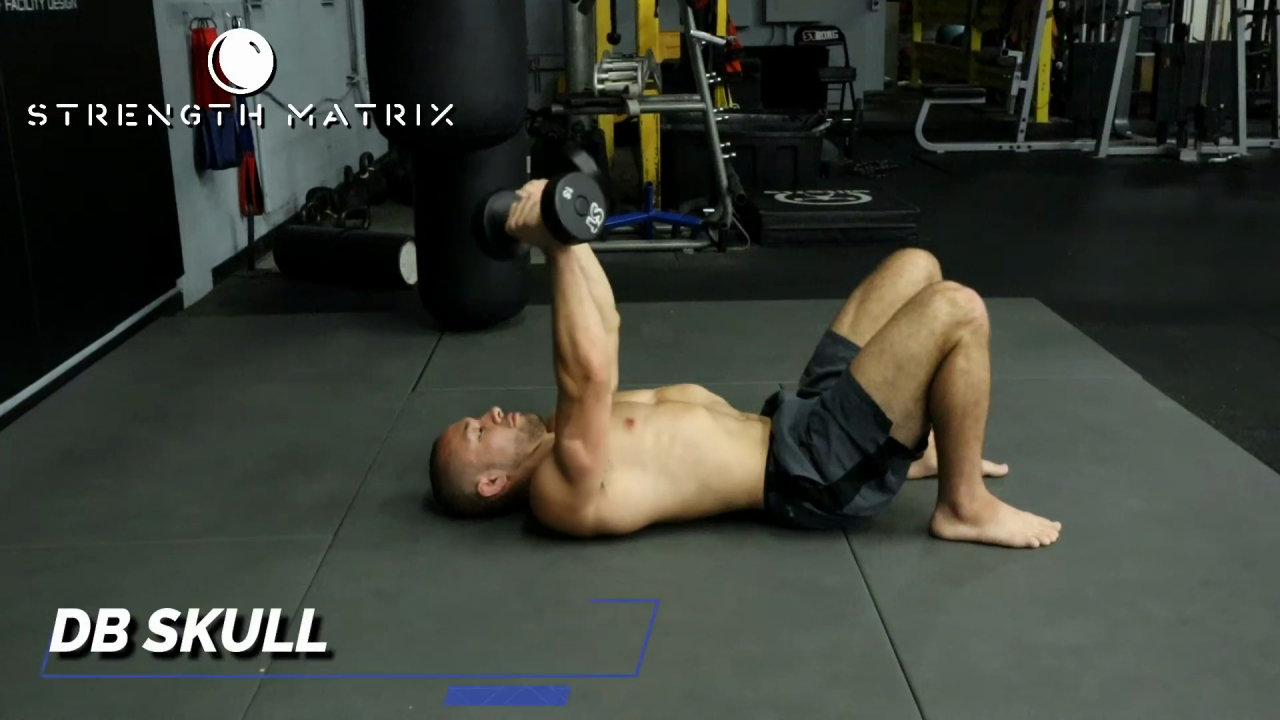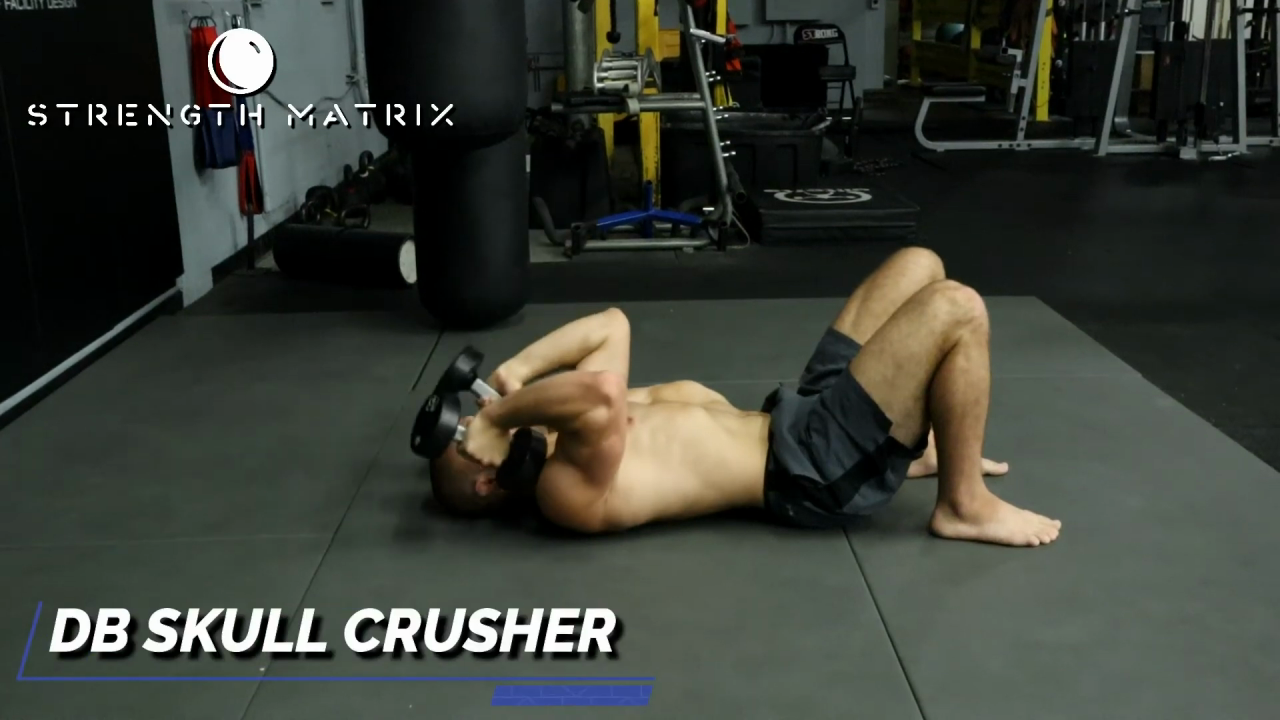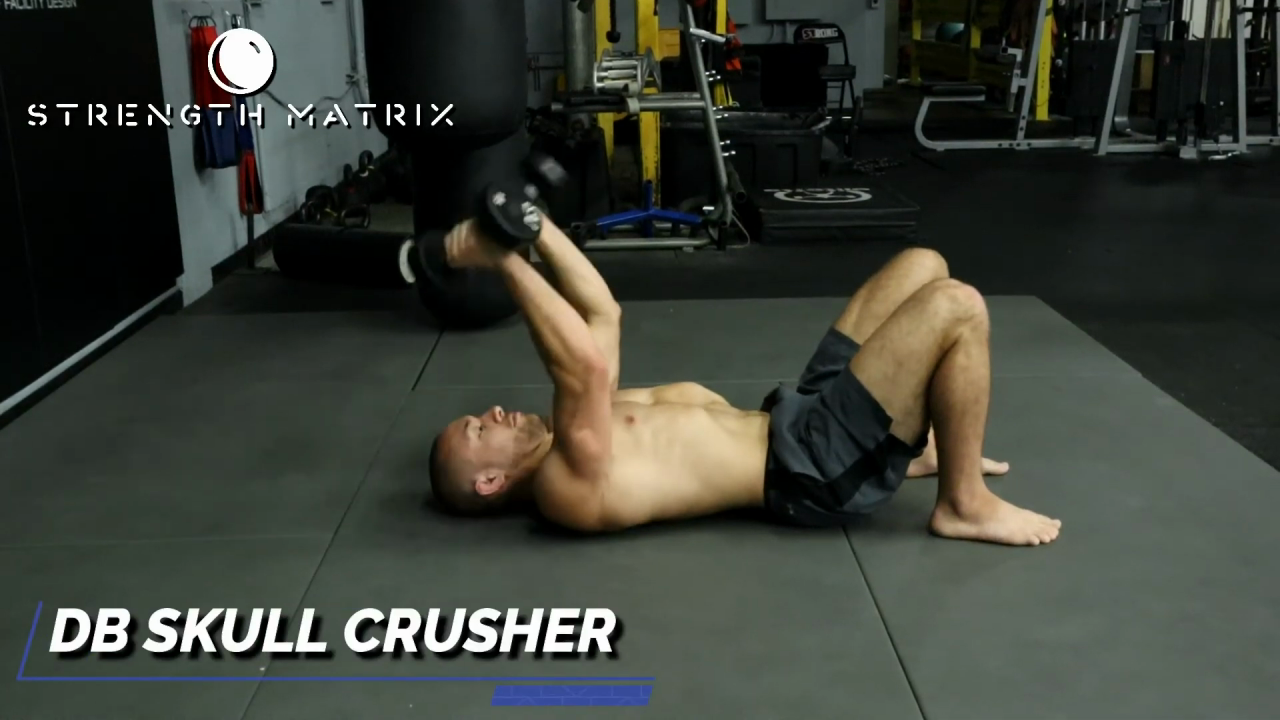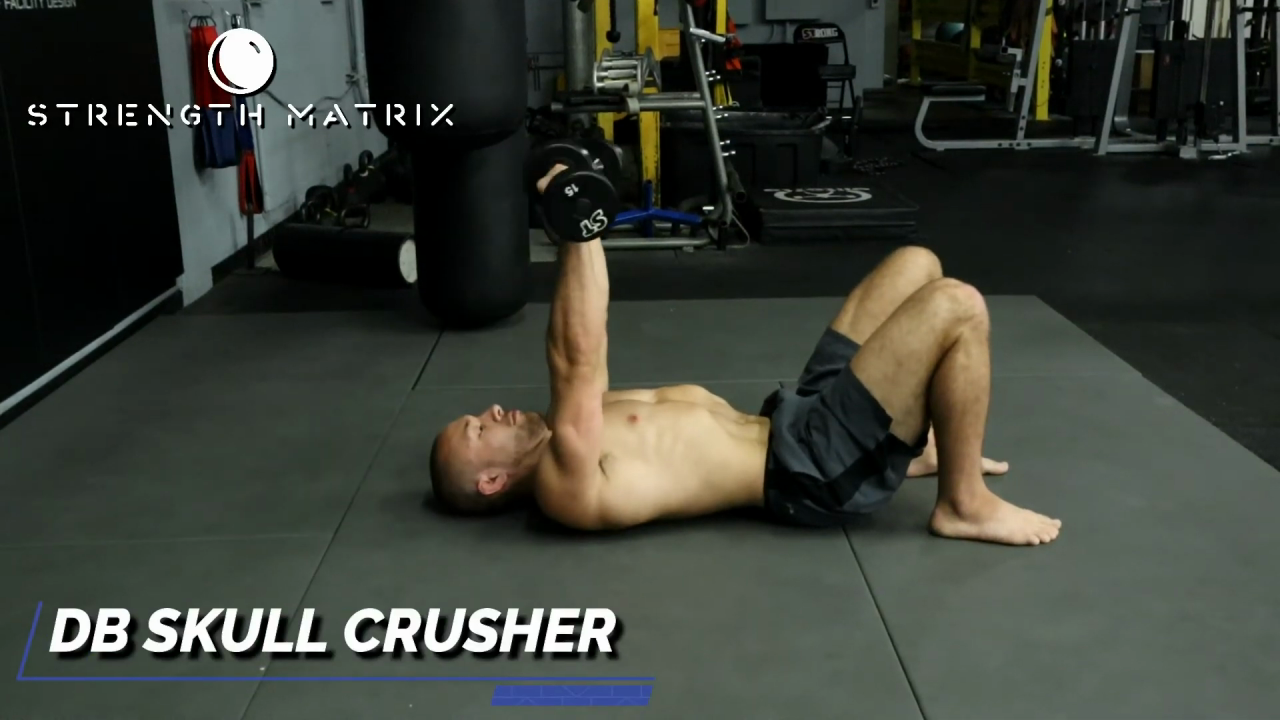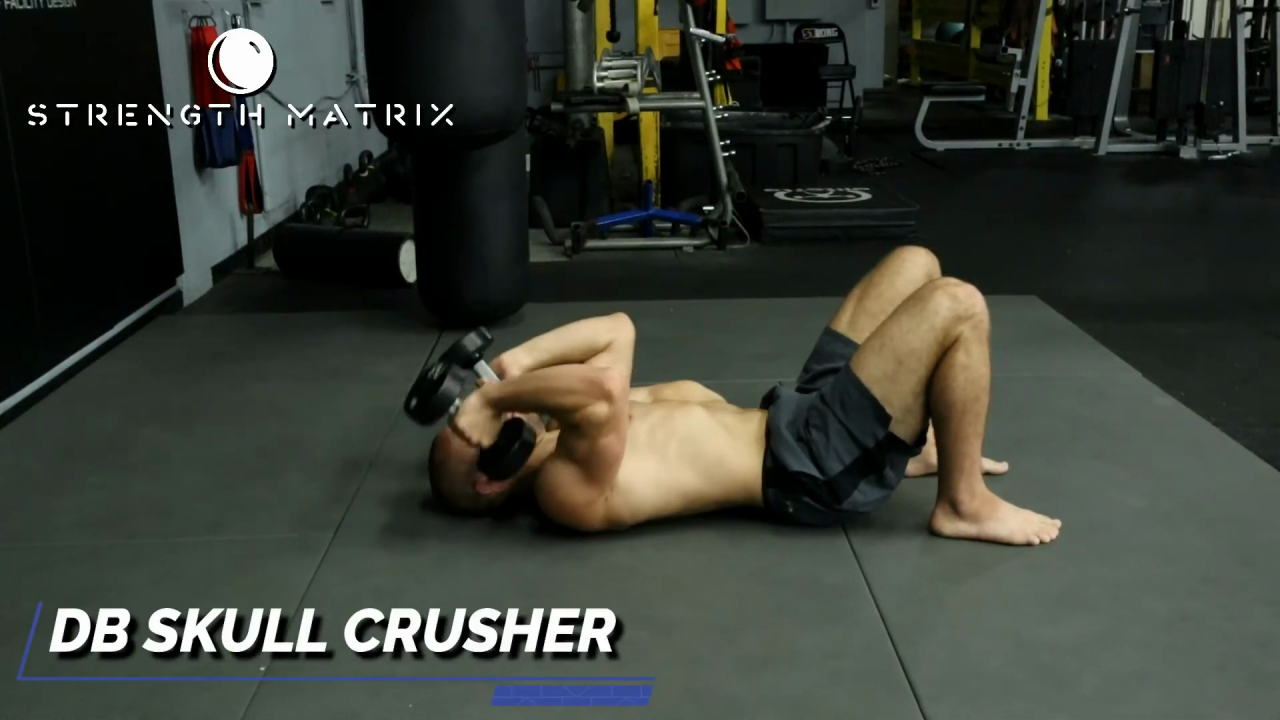
dt=1s
person 1, frame 1
left shoulder: (557, 441)
right shoulder: (561, 494)
left elbow: (600, 334)
right elbow: (590, 375)
left wrist: (562, 235)
right wrist: (557, 248)
left hip: (796, 420)
right hip: (819, 469)
left knee: (916, 266)
right knee: (956, 309)
left ankle: (919, 447)
right ankle: (964, 507)
person 1, frame 2
left shoulder: (562, 441)
right shoulder: (569, 491)
left elbow: (612, 327)
right elbow: (601, 389)
left wrist: (515, 370)
right wrist: (500, 414)
left hip: (797, 417)
right hip: (818, 469)
left knee: (919, 264)
right knee: (956, 309)
left ankle: (921, 446)
right ankle: (964, 506)
person 1, frame 3
left shoulder: (565, 438)
right shoulder: (566, 489)
left elbow: (604, 315)
right elbow: (588, 366)
left wrist: (534, 229)
right wrist: (505, 261)
left hip: (796, 416)
right hip: (819, 468)
left knee: (923, 266)
right knee: (957, 306)
left ankle: (920, 447)
right ankle: (965, 505)
person 1, frame 4
left shoulder: (559, 434)
right shoulder: (567, 488)
right elbow: (577, 359)
left hip: (793, 416)
right hip: (817, 466)
left knee: (917, 263)
right knee: (958, 305)
left ankle: (917, 446)
right ankle: (963, 503)
person 1, frame 5
left shoulder: (559, 434)
right shoulder: (570, 489)
left elbow: (619, 330)
right elbow: (607, 386)
left wrist: (510, 367)
right wrist: (496, 396)
left hip: (798, 414)
right hip: (817, 467)
left knee: (915, 264)
right knee: (957, 306)
left ankle: (919, 446)
right ankle: (964, 504)
